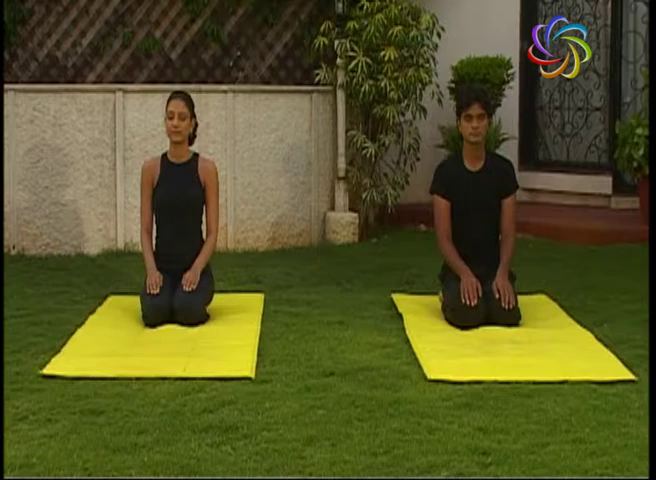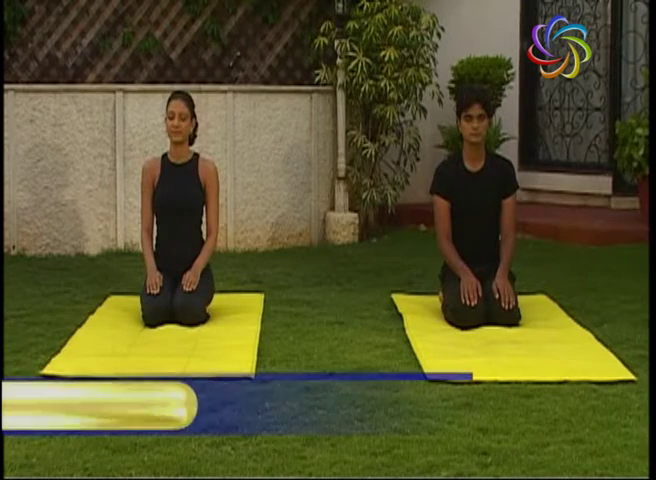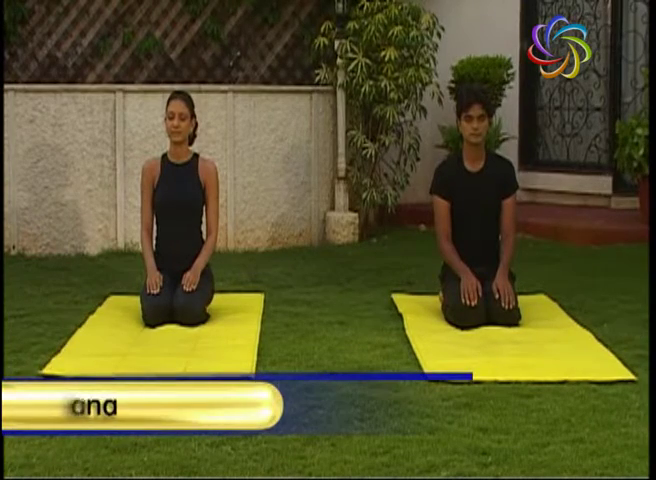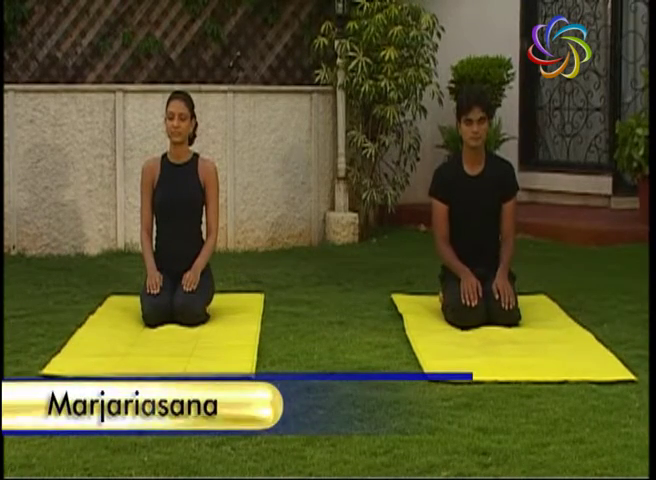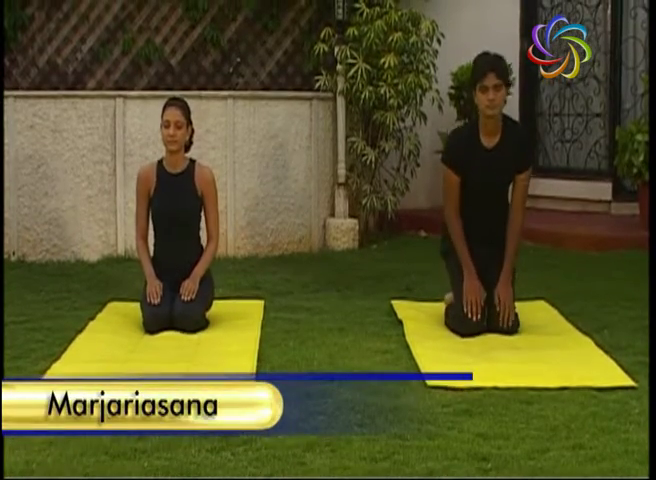
dt=1s
person 1, frame 1
left shoulder: (503, 169)
right shoulder: (446, 172)
left elbow: (508, 233)
right elbow: (444, 237)
left wrist: (502, 273)
right wrist: (465, 274)
left hip: (494, 266)
right hip: (458, 268)
left knee: (507, 315)
right knee: (467, 315)
left ankle: (491, 291)
right ankle: (449, 296)
person 1, frame 2
left shoulder: (503, 170)
right shoulder: (446, 172)
left elbow: (508, 233)
right elbow: (444, 238)
left wrist: (502, 273)
right wrist: (465, 274)
left hip: (494, 266)
right hip: (458, 267)
left knee: (507, 315)
right knee: (467, 315)
left ankle: (490, 291)
right ankle: (449, 296)
person 1, frame 3
left shoulder: (503, 170)
right shoulder: (446, 172)
left elbow: (508, 233)
right elbow: (444, 238)
left wrist: (502, 273)
right wrist: (465, 274)
left hip: (493, 266)
right hip: (458, 268)
left knee: (506, 315)
right knee: (467, 315)
left ankle: (489, 292)
right ankle: (449, 295)
person 1, frame 4
left shoulder: (503, 171)
right shoulder: (445, 175)
left elbow: (508, 235)
right elbow: (442, 240)
left wrist: (503, 274)
right wrist: (464, 275)
left hip: (493, 267)
right hip: (458, 269)
left knee: (507, 314)
right knee: (467, 315)
left ankle: (490, 293)
right ankle: (449, 297)
person 1, frame 5
left shoulder: (519, 141)
right shoulder: (458, 142)
left elbow: (517, 213)
right elbow: (451, 212)
left wrist: (506, 277)
right wrist: (469, 275)
left hip: (498, 241)
right hip: (461, 241)
left knee: (505, 322)
right knee: (469, 323)
left ankle: (491, 299)
right ankle: (454, 303)
person 2, frame 1
left shoulder: (206, 168)
right shoulder: (151, 168)
left elbow: (212, 231)
right elbow: (145, 229)
left wrist: (196, 269)
right wrist: (151, 268)
left hip: (195, 264)
right hip: (162, 265)
left knee: (187, 311)
right knee: (154, 312)
left ankle: (196, 298)
right ankle: (165, 297)
person 2, frame 2
left shoulder: (206, 169)
right shoulder: (151, 168)
left elbow: (212, 232)
right elbow: (146, 229)
left wrist: (196, 269)
right wrist: (151, 269)
left hip: (195, 264)
right hip: (162, 265)
left knee: (187, 311)
right knee: (154, 312)
left ankle: (196, 294)
right ankle: (164, 295)
person 2, frame 3
left shoulder: (206, 169)
right shoulder: (151, 168)
left elbow: (212, 232)
right elbow: (146, 229)
left wrist: (197, 269)
right wrist: (151, 269)
left hip: (195, 264)
right hip: (162, 265)
left knee: (187, 310)
right knee: (154, 312)
left ankle: (197, 295)
right ankle: (165, 294)
person 2, frame 4
left shoulder: (206, 168)
right shoulder: (151, 168)
left elbow: (212, 231)
right elbow: (146, 229)
left wrist: (196, 269)
right wrist: (151, 269)
left hip: (195, 265)
right hip: (162, 265)
left knee: (187, 310)
right knee: (154, 312)
left ankle: (195, 299)
right ankle: (165, 296)
person 2, frame 5
left shoulder: (203, 176)
right shoulder: (147, 175)
left elbow: (213, 239)
right elbow: (140, 237)
left wrist: (195, 277)
right wrist: (150, 277)
left hip: (194, 271)
right hip: (160, 272)
left knee: (186, 318)
right knee: (154, 320)
left ankle: (196, 306)
right ankle: (164, 304)
